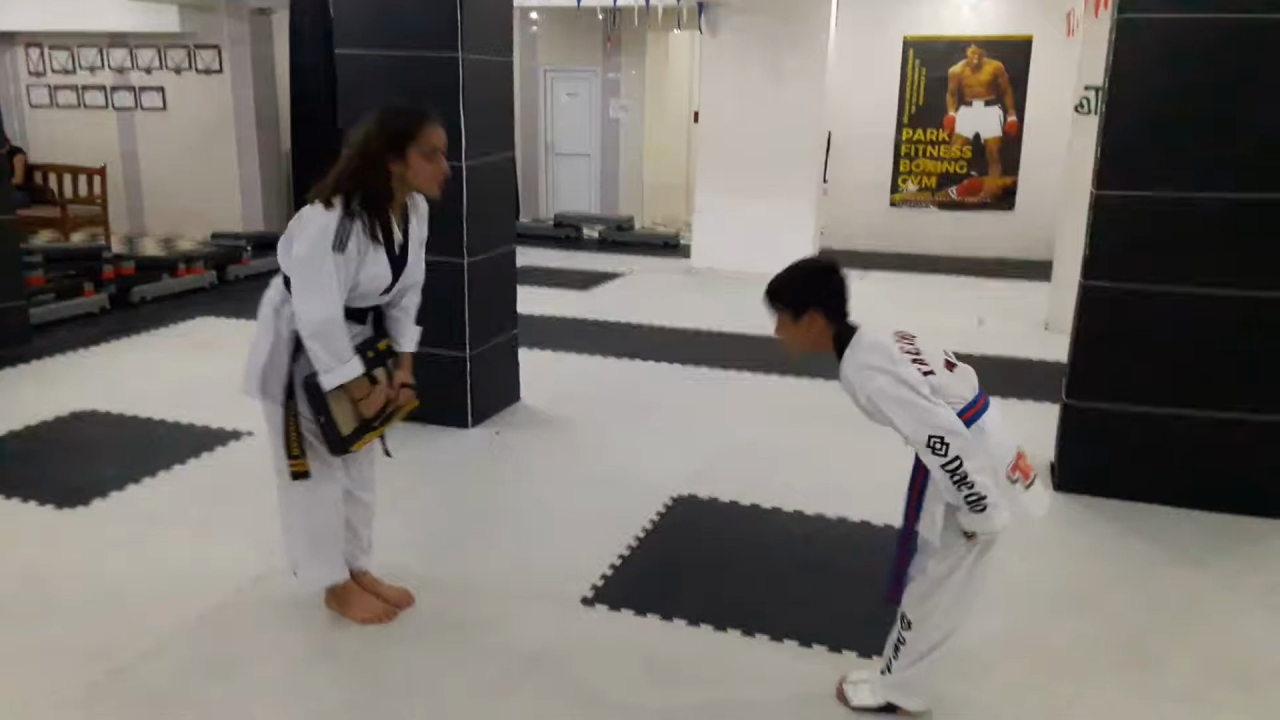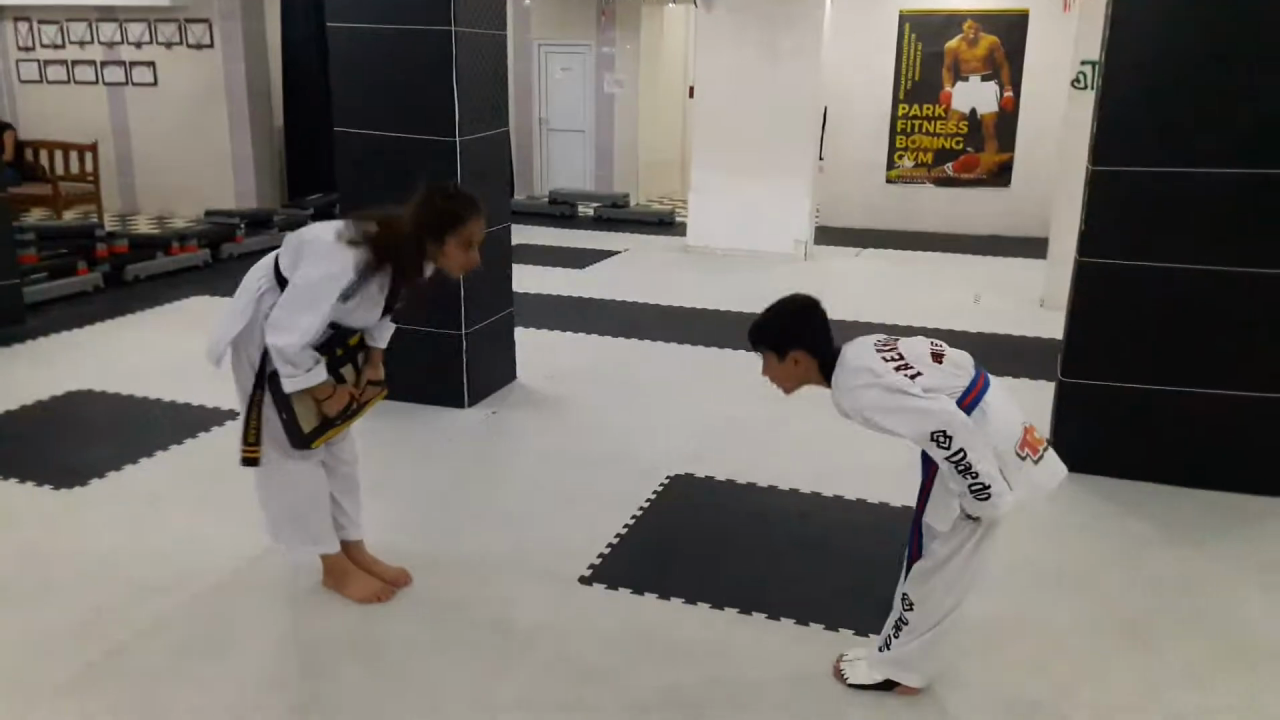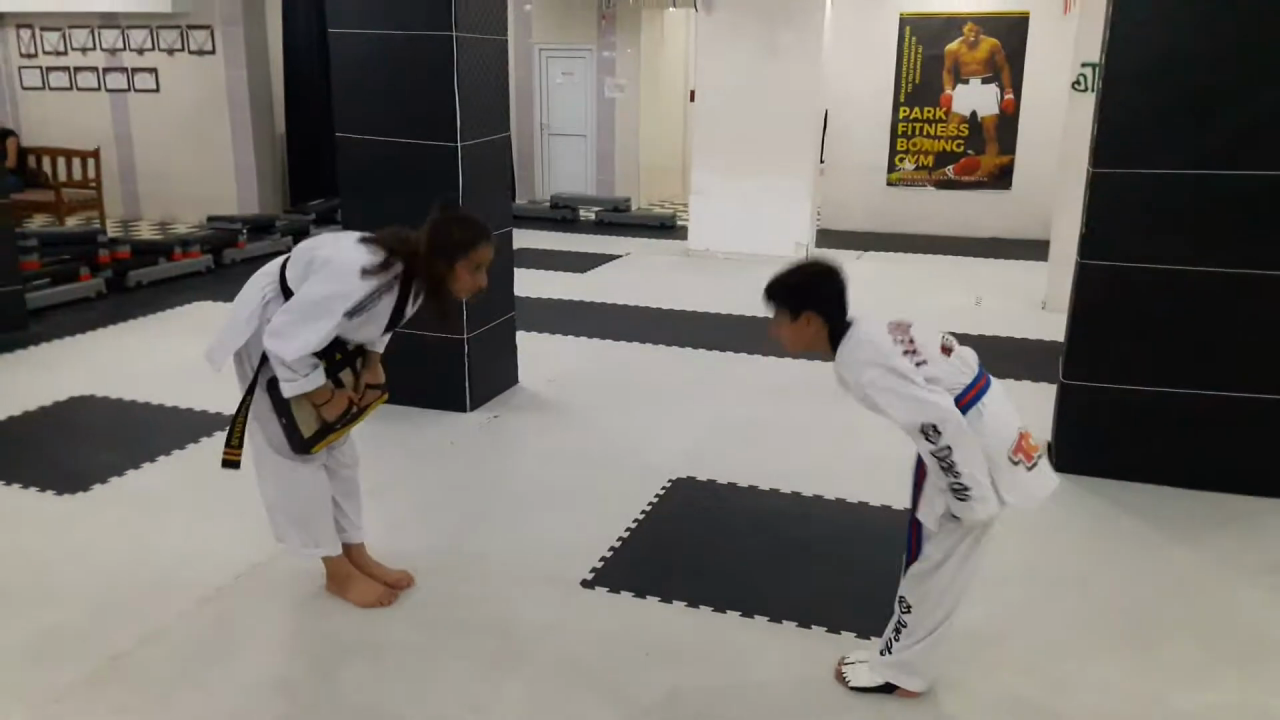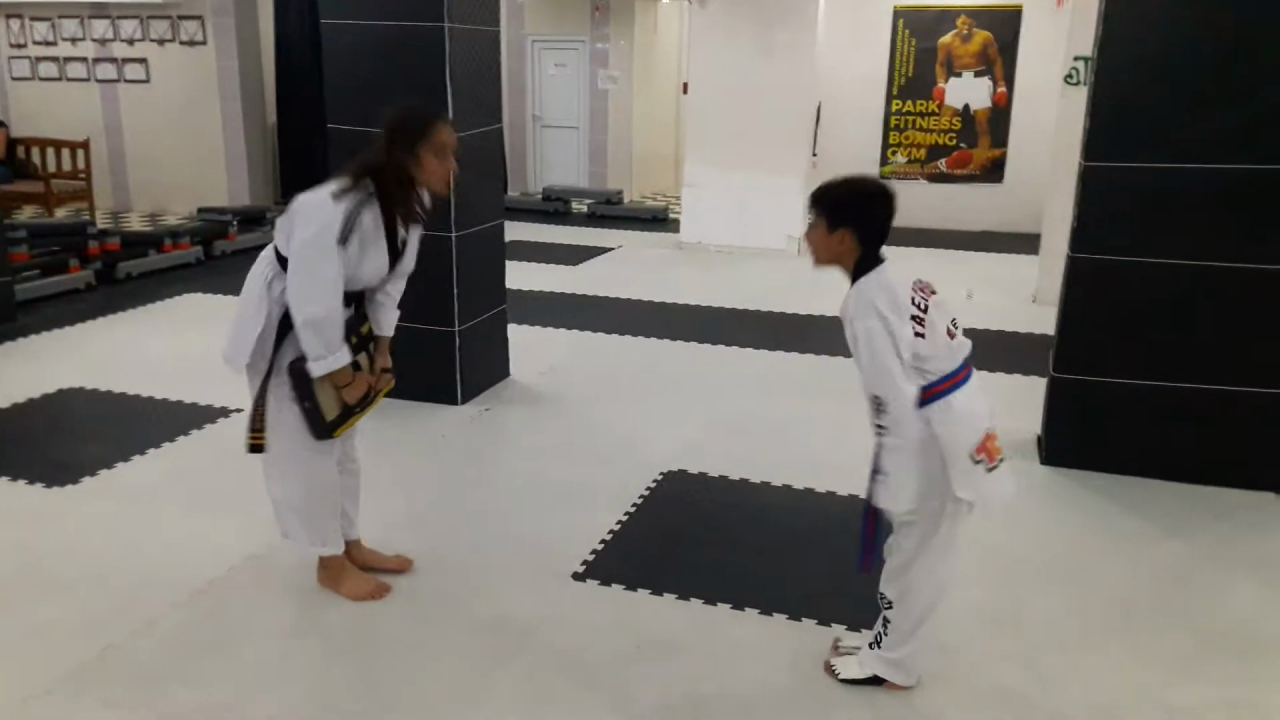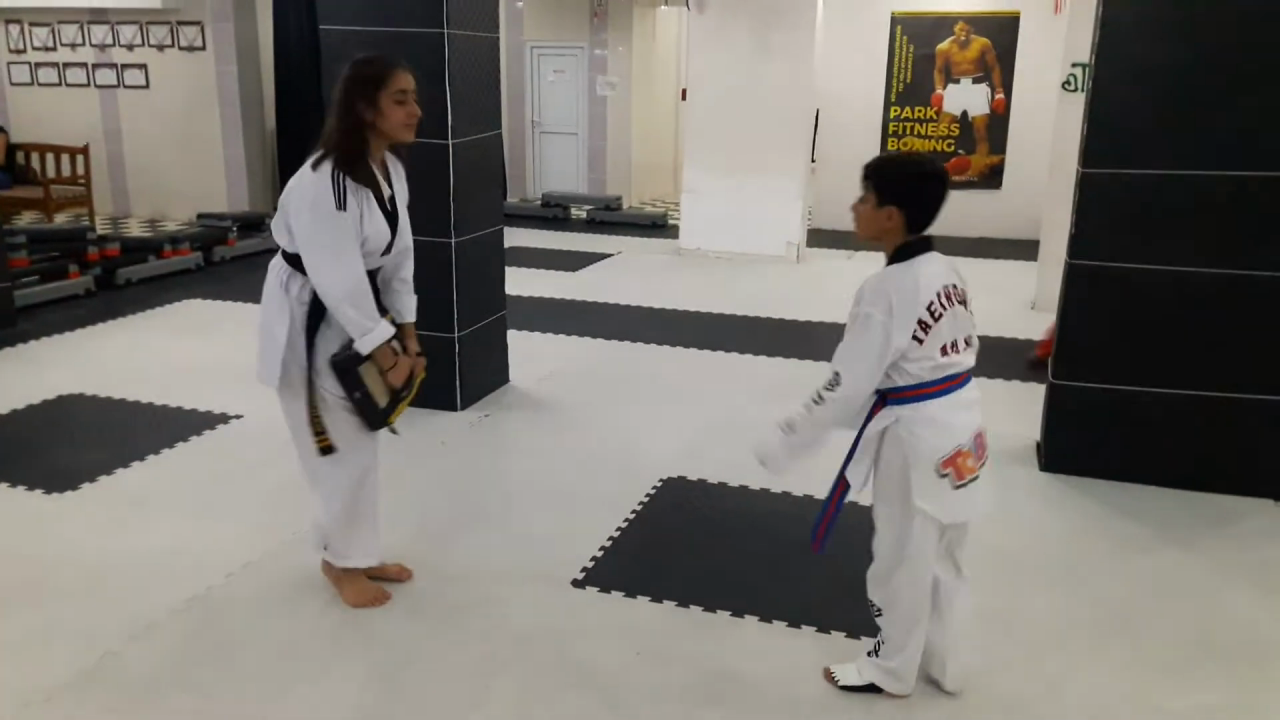
dt=0.2s
person 1, frame 1
left shoulder: (414, 209)
right shoulder: (333, 222)
left elbow: (406, 290)
right elbow: (318, 316)
left wrist: (403, 365)
right wrist: (358, 388)
left hip: (354, 339)
right hip: (302, 347)
left knee: (357, 463)
right knee: (315, 466)
left ankle: (356, 569)
right ankle: (335, 585)
person 1, frame 2
left shoulder: (412, 252)
right shoulder: (348, 266)
right elbow: (287, 333)
left wrist: (373, 361)
right wrist: (323, 389)
left hip: (318, 322)
right hip: (273, 322)
left knee: (334, 438)
right knee: (287, 441)
left ankle: (351, 550)
right ankle: (334, 565)
person 1, frame 3
left shoulder: (415, 265)
right shoulder: (356, 283)
right elbow: (286, 341)
left wrist: (371, 364)
right wrist: (322, 396)
left hip: (320, 322)
right hip: (275, 327)
left knee: (335, 443)
right knee: (291, 448)
left ankle: (354, 552)
right ankle: (337, 568)
person 1, frame 4
left shoulder: (409, 202)
right shoulder: (342, 211)
left elbow: (390, 278)
right elbow: (313, 303)
left wrist: (381, 351)
right wrist: (342, 373)
left hip: (328, 309)
right hip: (282, 318)
left knee: (337, 433)
right knee: (303, 438)
left ankle: (347, 542)
right ankle: (329, 559)
person 1, frame 5
left shoulder: (388, 169)
right shoulder: (325, 182)
left elbow: (397, 257)
right elbow: (338, 280)
left wrist: (406, 336)
right wrist: (385, 353)
left hip: (352, 309)
right hip: (309, 321)
left knee: (356, 437)
right knee: (341, 445)
left ankle: (353, 549)
right ankle: (343, 560)
person 2, frame 1
left shoulder: (863, 370)
right shoulder: (872, 342)
left elbow: (940, 435)
left wrist: (978, 510)
left hip: (969, 467)
right hip: (972, 446)
left knee: (938, 581)
right knee: (933, 570)
left ankle: (901, 689)
right ankle: (902, 674)
person 2, frame 2
left shoulder: (855, 390)
right shoulder: (860, 351)
left elbow: (945, 428)
right elbow: (947, 361)
left wrist: (986, 496)
left hip: (980, 446)
right hip: (985, 415)
left knee: (942, 560)
right knee: (933, 541)
left ankle: (898, 665)
right ankle: (898, 653)
person 2, frame 3
left shoulder: (859, 363)
right shoulder: (872, 329)
left elbow: (937, 422)
right elbow: (954, 358)
left wrist: (972, 501)
left hip: (976, 444)
right hip: (985, 419)
left knee: (937, 561)
right knee: (933, 553)
left ankle: (901, 669)
right ankle: (900, 655)
person 2, frame 4
left shoulder: (866, 302)
right shoulder: (893, 281)
left elbow: (892, 400)
left wrist: (897, 487)
left hip: (943, 433)
right hip: (959, 415)
left knee: (914, 553)
right knee: (915, 547)
left ankle: (891, 661)
right ankle: (887, 642)
person 2, frame 5
left shoulder: (881, 290)
right shoulder: (945, 270)
left elbow: (848, 386)
left wrist: (783, 442)
left hip: (915, 441)
right hip: (958, 427)
left knee: (902, 564)
right knee: (942, 559)
left ankle: (891, 669)
right ankle: (940, 660)
